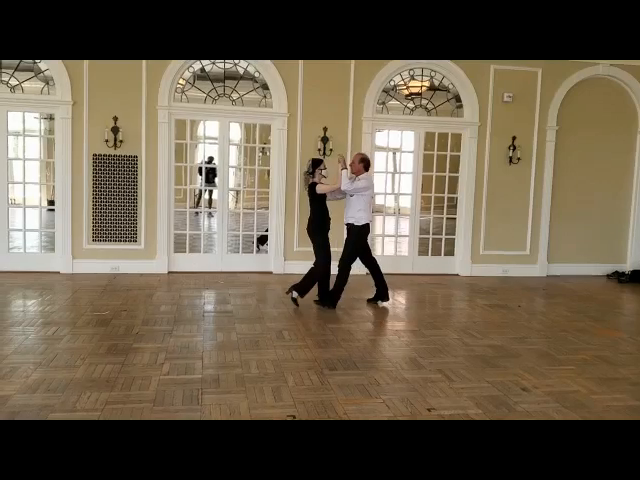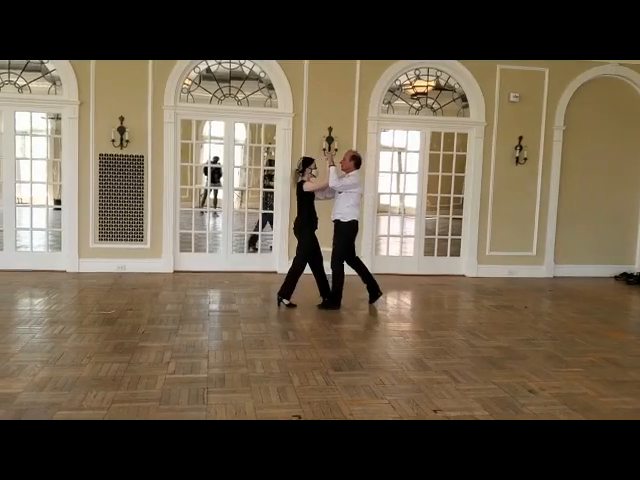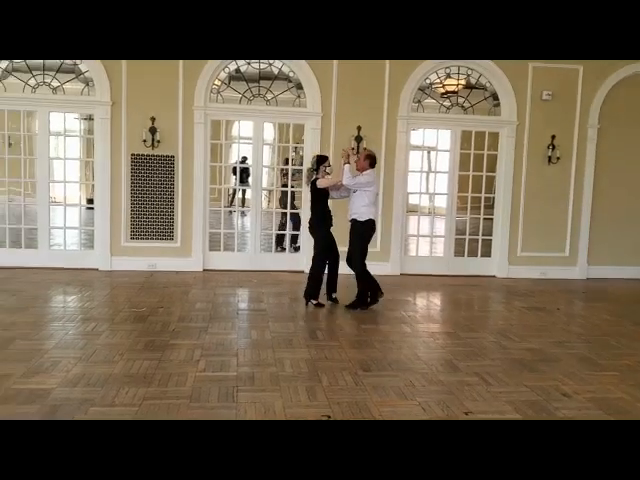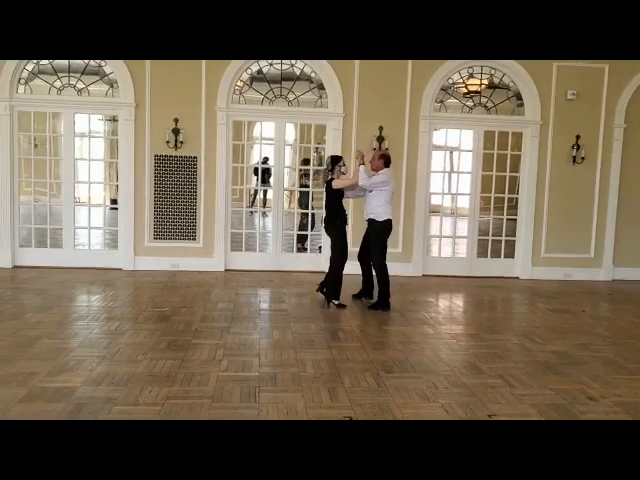
dt=0.3s
person 1, frame 1
left shoulder: (366, 182)
right shoulder: (355, 180)
left elbow: (346, 187)
right elbow: (342, 191)
left wrist: (343, 167)
left hip: (359, 228)
right hip: (355, 227)
left knee: (344, 263)
right knee: (368, 260)
left ankle: (333, 299)
right ankle: (382, 293)
person 1, frame 2
left shoulder: (355, 179)
right shoulder: (346, 179)
left elbow: (333, 184)
right elbow: (331, 190)
left wrist: (331, 164)
left hip: (346, 225)
right hip: (344, 224)
left knee: (337, 262)
right knee: (351, 259)
left ankle: (334, 300)
right ankle: (373, 290)
person 1, frame 3
left shoulder: (369, 178)
right shoulder: (361, 178)
left elbow: (347, 182)
right elbow: (346, 189)
left wrist: (346, 162)
left hip: (364, 224)
right hip: (359, 224)
left knee: (357, 262)
right knee: (352, 260)
left ankle: (362, 300)
right ankle: (374, 290)
person 1, frame 4
left shoulder: (385, 177)
right shoulder: (376, 177)
left elbow: (363, 183)
right elbow: (360, 190)
left wrist: (361, 163)
left hip: (381, 224)
right hip: (374, 223)
left knee: (378, 262)
right knee: (363, 257)
left ankle: (383, 301)
right ankle: (367, 290)
person 2, frame 1
left shoulder: (317, 185)
right shoulder: (316, 186)
left elbow: (333, 193)
right elbow: (337, 186)
left hip: (319, 228)
right hip: (317, 228)
left knee: (323, 262)
right knee: (323, 263)
left ankle: (324, 295)
right ankle: (297, 290)
person 2, frame 2
left shoulder: (307, 185)
right shoulder: (303, 184)
left elbow: (324, 190)
right elbow: (324, 185)
left hip: (307, 227)
right hip: (303, 228)
left knee: (317, 261)
right knee: (300, 262)
left ankle: (325, 295)
right ankle: (284, 296)
person 2, frame 3
left shoulder: (324, 183)
right shoulder: (317, 182)
left elbow: (338, 190)
right elbow: (338, 181)
left hip: (322, 225)
right hip: (318, 225)
left knee: (334, 257)
right knee: (320, 260)
left ankle: (331, 292)
right ankle: (311, 296)
person 2, frame 4
left shoulder: (337, 182)
right shoulder: (333, 182)
left elbow: (352, 187)
right elbow: (353, 181)
left hip: (336, 223)
right hip: (334, 224)
left knee: (338, 258)
right knee: (338, 259)
left ankle: (325, 286)
right ankle: (332, 297)
